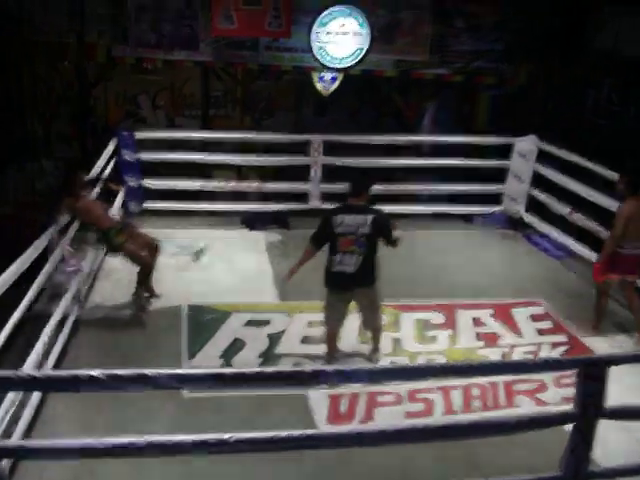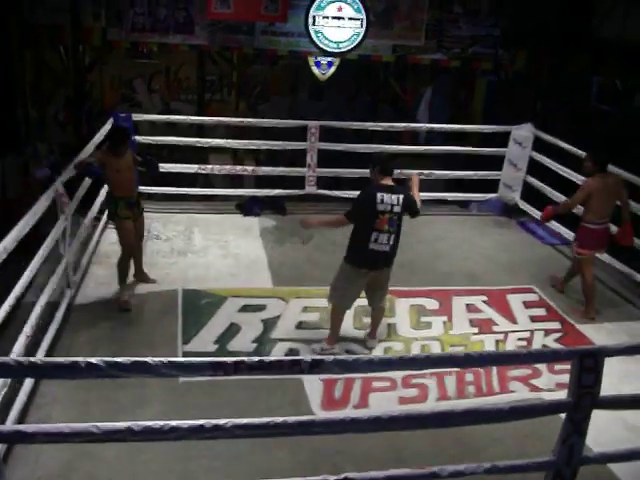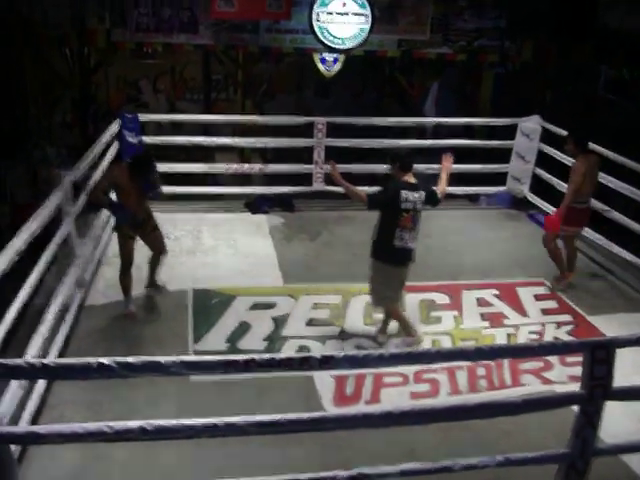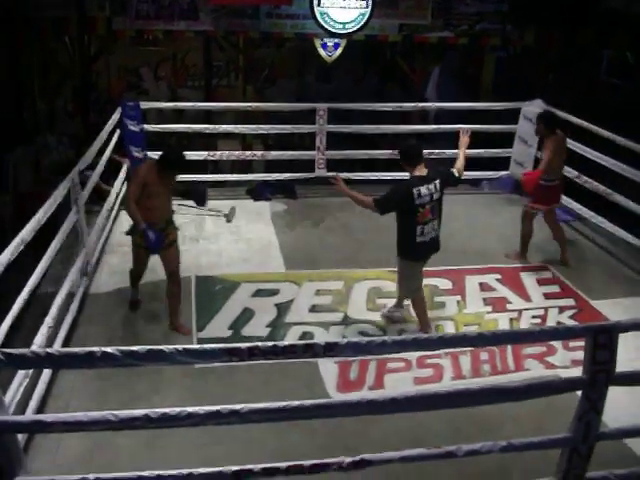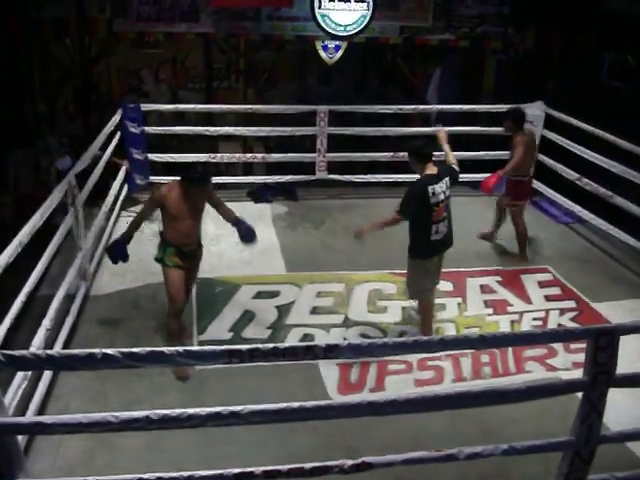
dt=0.4s
person 1, frame 1
left shoulder: (334, 215)
right shoulder: (377, 217)
left elbow: (314, 245)
right elbow: (393, 242)
left wrist: (296, 267)
right wrist: (395, 234)
left hip: (337, 279)
right hip: (365, 279)
left knee: (333, 322)
right knee: (372, 316)
left ankle: (330, 363)
right ankle: (375, 351)
person 1, frame 2
left shoulder: (370, 193)
right shoulder: (403, 195)
left elbow: (348, 219)
right elbow: (416, 210)
left wrist: (317, 222)
right wrist: (415, 187)
left hip: (359, 258)
right hip: (385, 259)
left knee: (340, 297)
right knee: (378, 300)
left ankle: (331, 342)
right ankle: (372, 336)
person 1, frame 3
left shoulder: (394, 190)
right shoulder: (422, 192)
left elbow: (366, 199)
right elbow: (440, 193)
left wrist: (340, 181)
right wrist: (445, 171)
left hip: (386, 255)
right hip: (405, 254)
left knee: (385, 297)
right knee: (392, 294)
left ankle: (411, 333)
right ankle: (383, 330)
person 1, frame 4
left shoulder: (404, 189)
right shoulder: (439, 176)
left elbow: (375, 205)
right elbow: (458, 171)
left wrist: (346, 191)
right wrist: (462, 147)
left hip: (412, 248)
right hip: (431, 243)
left knee: (413, 288)
right knee: (409, 279)
left ankle: (426, 330)
right ankle: (397, 308)
person 1, frame 5
left shoulder: (418, 188)
right shoulder: (446, 173)
left elbow: (400, 216)
right elbow: (453, 164)
left wrist: (371, 227)
right wrist: (444, 142)
left hip: (424, 245)
right hip: (444, 240)
left knee: (420, 288)
right knee: (430, 282)
left ankle: (427, 333)
right ankle: (427, 311)
person 2, frame 1
left shoulder: (82, 196)
right shoulder: (71, 204)
left hip: (119, 226)
right hip: (112, 235)
left knee: (154, 246)
right knee: (146, 262)
left ankle: (147, 286)
right ankle: (139, 292)
person 2, frame 2
left shoulder: (127, 151)
right shoulder: (103, 155)
left elbow: (137, 162)
right elbow: (79, 166)
right wrist: (90, 167)
left hip: (134, 200)
right hip: (118, 204)
left knee: (138, 240)
right knee: (129, 249)
left ankle: (139, 273)
right ankle: (123, 291)
person 2, frame 3
left shoulder: (147, 167)
right shoulder: (117, 173)
left elbow: (155, 190)
right elbow: (94, 196)
left wrist: (153, 186)
right wrist: (113, 206)
left hip: (145, 216)
right hip: (125, 221)
left knee: (160, 249)
right knee: (127, 264)
left ankle: (151, 280)
right ankle: (128, 301)
person 2, frame 4
left shoulder: (169, 174)
right shoulder: (143, 172)
right elbow: (129, 203)
right wrist: (144, 229)
left hip: (166, 228)
right hip: (144, 230)
left knee: (174, 276)
right knee: (139, 270)
left ankle: (174, 320)
right ankle: (135, 293)
person 2, frame 5
left shoulder: (204, 190)
right shoulder: (164, 193)
left elbow: (221, 208)
right elbow: (141, 217)
left wrist: (239, 223)
right wrist: (124, 240)
left hip: (195, 249)
right hip: (172, 252)
left knee: (185, 293)
right knee: (176, 305)
left ankle: (177, 325)
person 3, frame 1
left shoulder: (626, 207)
left elbow: (615, 236)
left wrist: (602, 258)
left hip: (621, 255)
left knee: (602, 290)
left ankle: (597, 326)
person 3, frame 2
left shoulder: (590, 183)
right shoulder: (616, 180)
left elbow: (571, 204)
right elbow: (625, 204)
left wrist: (553, 210)
right wrist: (626, 224)
left hip: (589, 230)
right hip: (604, 230)
left knee: (586, 270)
right knee: (579, 259)
left ankle: (589, 310)
right ankle: (562, 283)
person 3, frame 3
left shoulder: (580, 164)
right shoulder: (593, 159)
left elbow: (572, 188)
left wrist: (561, 209)
left hip: (573, 208)
right hip: (584, 208)
left knee: (548, 240)
right knee: (569, 242)
left ankle: (565, 274)
right ankle: (565, 275)
person 3, frame 4
left shoulder: (551, 141)
right shoulder: (559, 136)
left elbow: (546, 158)
left wrist: (538, 173)
left hip: (544, 186)
right hip: (555, 185)
left knee: (526, 219)
right knee: (551, 219)
left ankle: (522, 254)
right ankle: (564, 255)
person 3, frame 5
left shoulder: (520, 139)
right shoulder: (528, 133)
left elbow: (516, 160)
right elbow: (531, 156)
left wrist: (500, 174)
left hip: (518, 182)
right hip: (522, 179)
left knee: (517, 218)
right knee: (501, 204)
left ankle: (523, 255)
right ankle: (492, 234)
